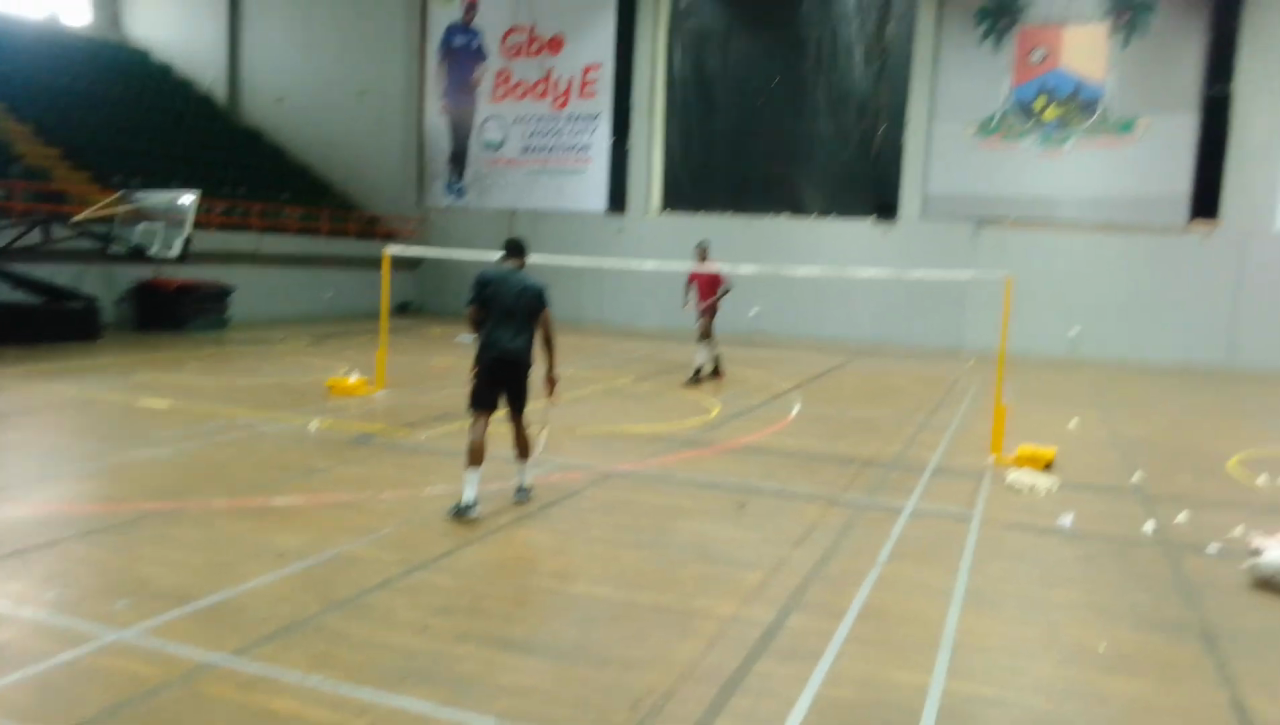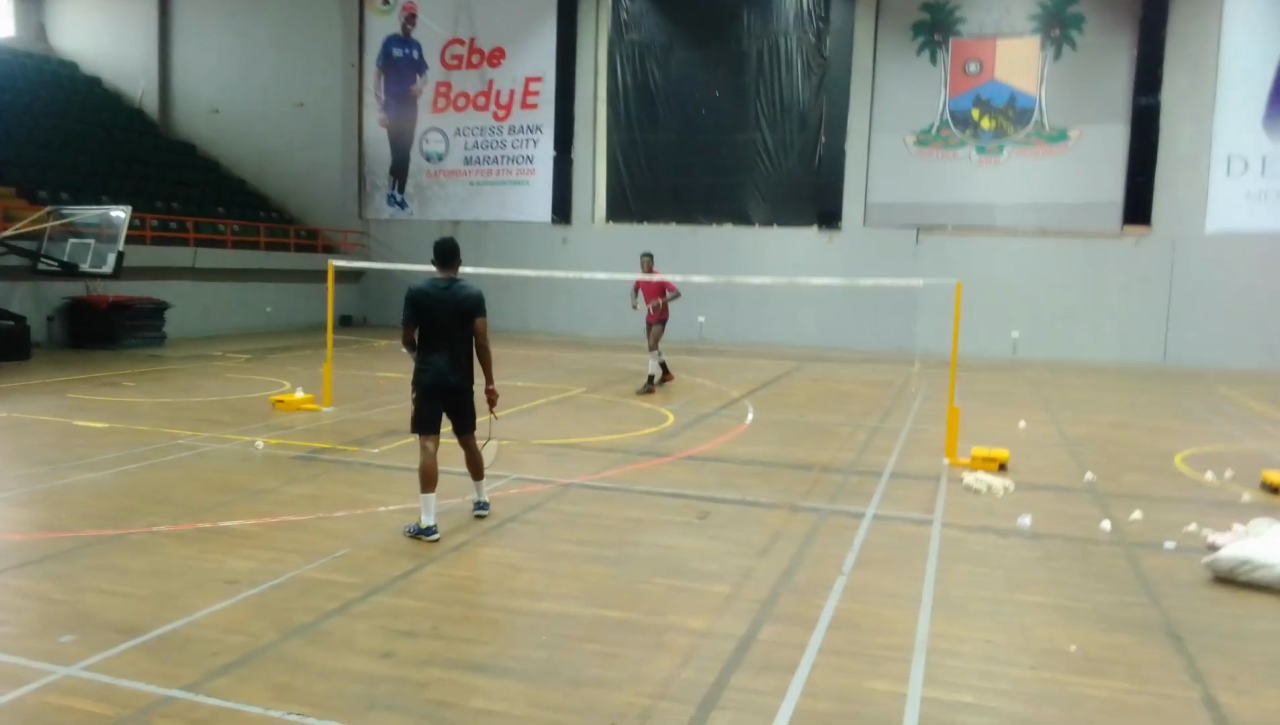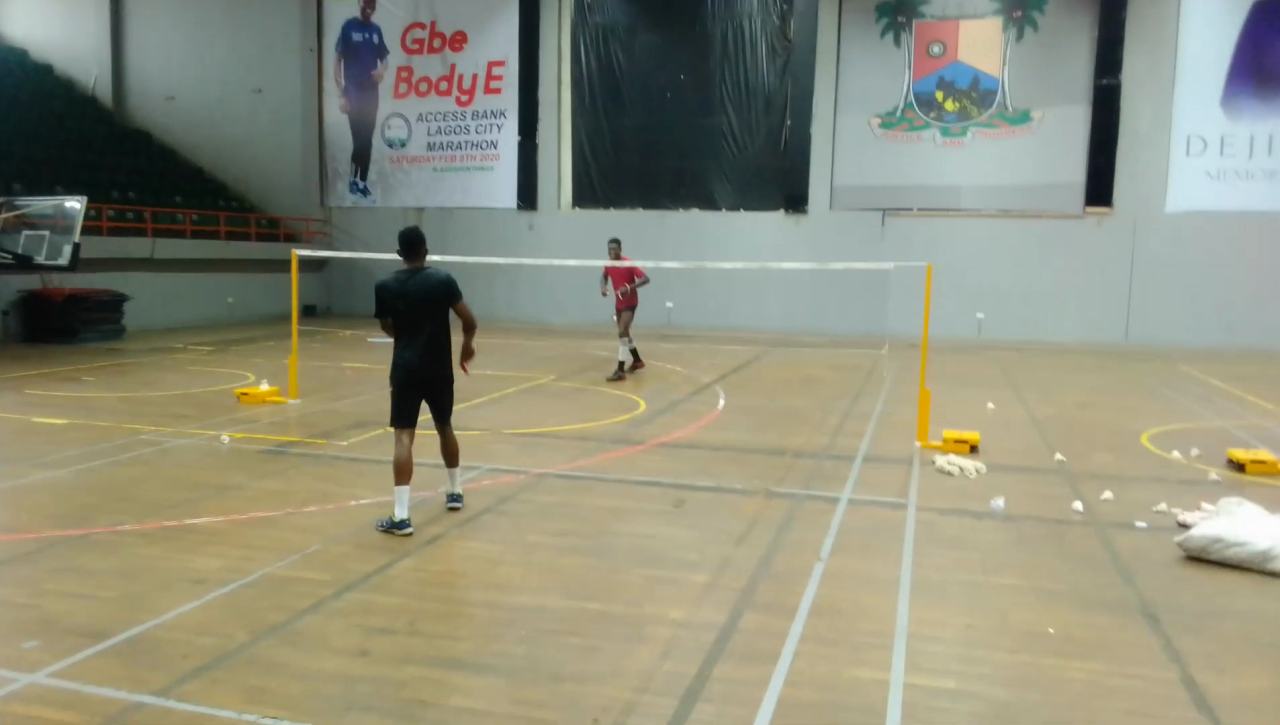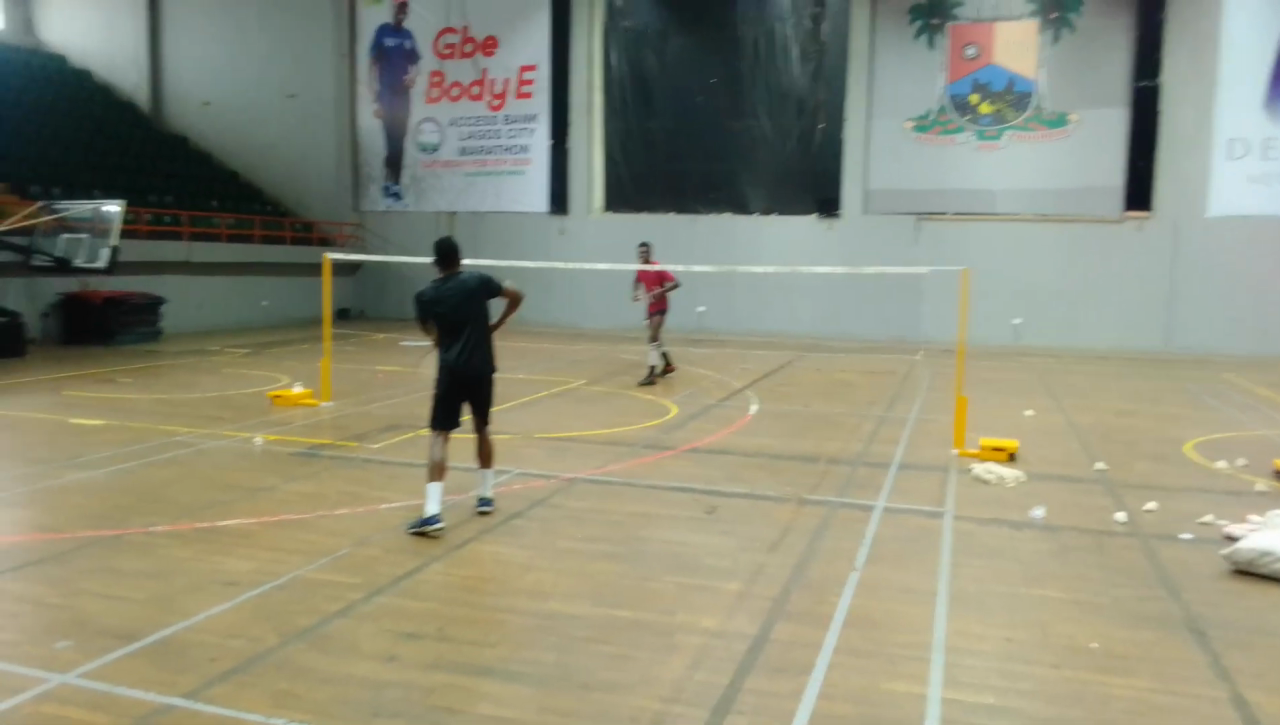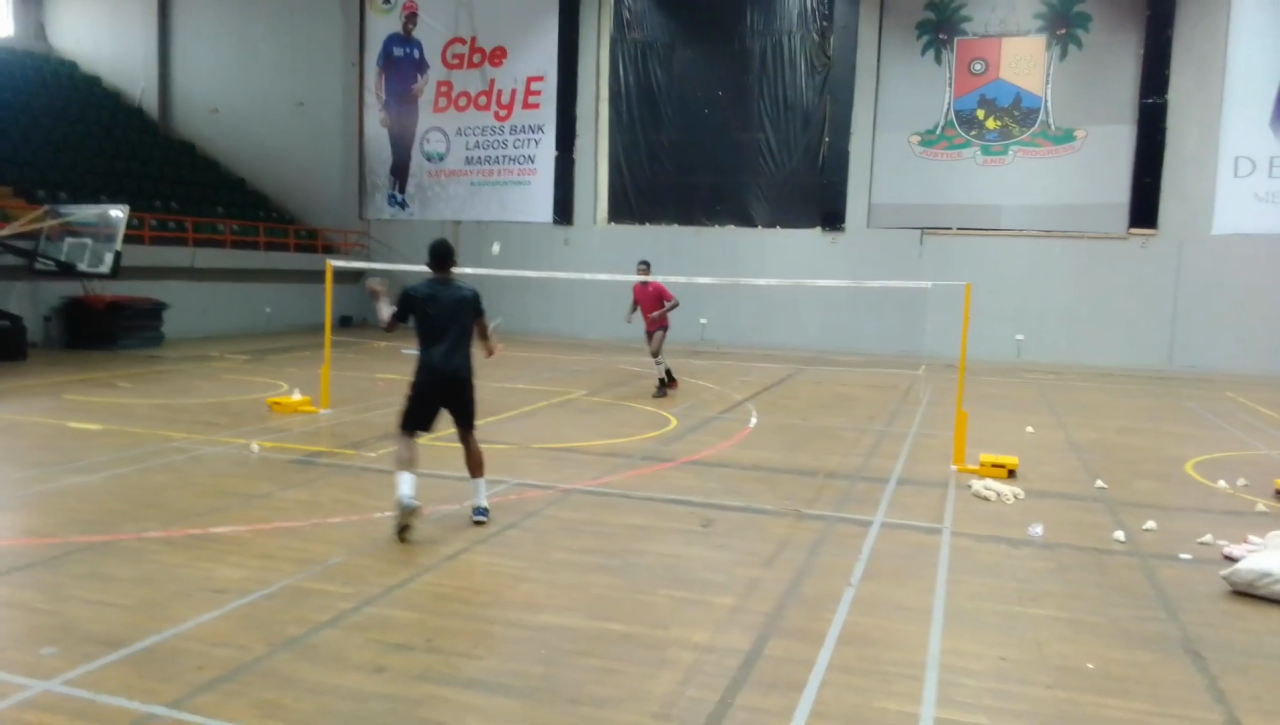
dt=0.4s
person 1, frame 1
left shoulder: (486, 277)
right shoulder: (535, 287)
left elbow: (473, 318)
right elbow: (546, 332)
right wrist: (550, 369)
left hip: (491, 355)
right hip: (519, 359)
left knee: (480, 421)
right knee: (517, 419)
left ankle: (470, 499)
right ankle: (523, 484)
person 1, frame 2
left shoulder: (416, 292)
right shoulder: (473, 295)
left elbow: (407, 339)
right elbow: (481, 342)
right wrist: (490, 383)
left hip: (427, 379)
right hip: (460, 381)
left knee: (428, 444)
right knee: (468, 441)
left ankle: (428, 522)
right ankle: (481, 500)
person 1, frame 3
left shoulder: (385, 287)
right shoulder: (442, 280)
right elbow: (469, 321)
right wrist: (467, 343)
left hip: (405, 370)
right hip: (439, 370)
left knee: (404, 437)
right knee: (445, 428)
left ankle: (401, 516)
right ankle: (455, 492)
person 1, frame 4
left shoulder: (425, 296)
right shoulder: (477, 281)
right elbow: (516, 296)
right wrist: (498, 322)
left hip: (451, 371)
right hip: (481, 369)
left knee: (439, 436)
right knee: (481, 428)
left ankle: (432, 512)
right ankle: (485, 496)
person 1, frame 5
left shoulder: (413, 293)
right shoulder: (469, 294)
left elbow: (388, 325)
right elbow: (482, 333)
left wrist: (380, 296)
right wrist: (489, 344)
left hip: (430, 375)
right hip: (461, 376)
left knee: (407, 436)
right knee: (468, 436)
left ankle: (407, 495)
right ankle: (480, 505)
person 2, frame 1
left shoulder: (476, 35)
right shoulder: (451, 30)
left elbow: (482, 62)
right elbow: (441, 63)
left wrist: (480, 74)
right wrist: (443, 97)
left hip: (469, 94)
right hip: (454, 94)
left knee: (464, 139)
right knee: (457, 139)
left ankle: (457, 182)
right ankle: (452, 183)
person 2, frame 2
left shoulder: (416, 46)
right shoulder: (390, 42)
left elbow: (423, 73)
right elbow: (379, 75)
left wrist: (420, 85)
right wrist: (381, 107)
left hip: (410, 106)
right hip: (393, 106)
left knee: (405, 153)
right knee: (397, 153)
left ankle: (400, 195)
right ankle: (392, 195)
person 2, frame 3
left shoulder: (376, 30)
right shoulder: (349, 26)
left elbow: (384, 59)
right elbow: (338, 60)
left wrist: (382, 70)
right wrist: (341, 93)
left hip: (371, 92)
right hip: (353, 91)
left knee: (367, 140)
right knee: (359, 140)
left ankle: (362, 183)
right ankle: (354, 183)
person 2, frame 4
left shoulder: (408, 35)
right shoulder: (382, 32)
left elbow: (415, 64)
right elbow: (372, 65)
left wrist: (413, 75)
right wrist: (375, 98)
left hip: (403, 96)
right hip: (387, 96)
left knee: (399, 144)
right knee: (392, 144)
left ankle: (395, 187)
right ankle: (387, 187)
person 2, frame 5
left shoulder: (417, 45)
right shoulder: (390, 41)
left elbow: (424, 73)
right elbow: (379, 74)
left wrist: (422, 83)
right wrist: (381, 107)
left hip: (411, 105)
right hip: (393, 105)
left knee: (406, 153)
right knee: (398, 153)
left ankle: (401, 196)
right ankle: (392, 196)
